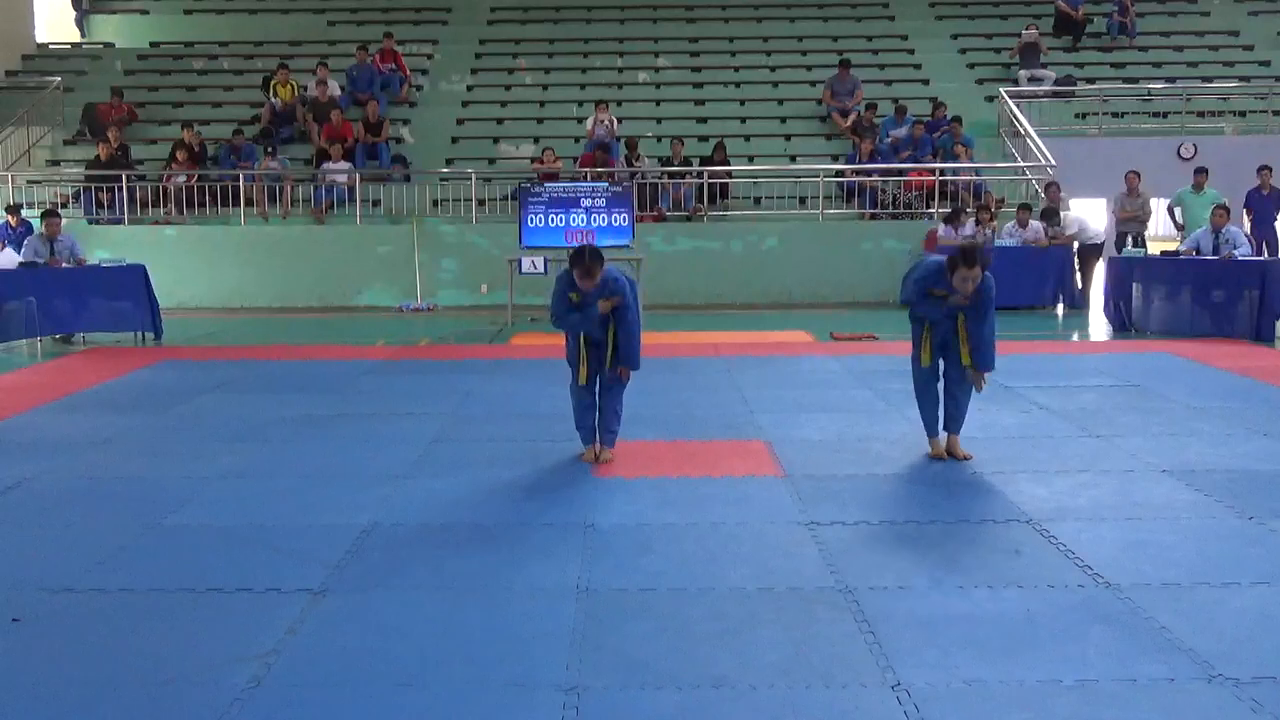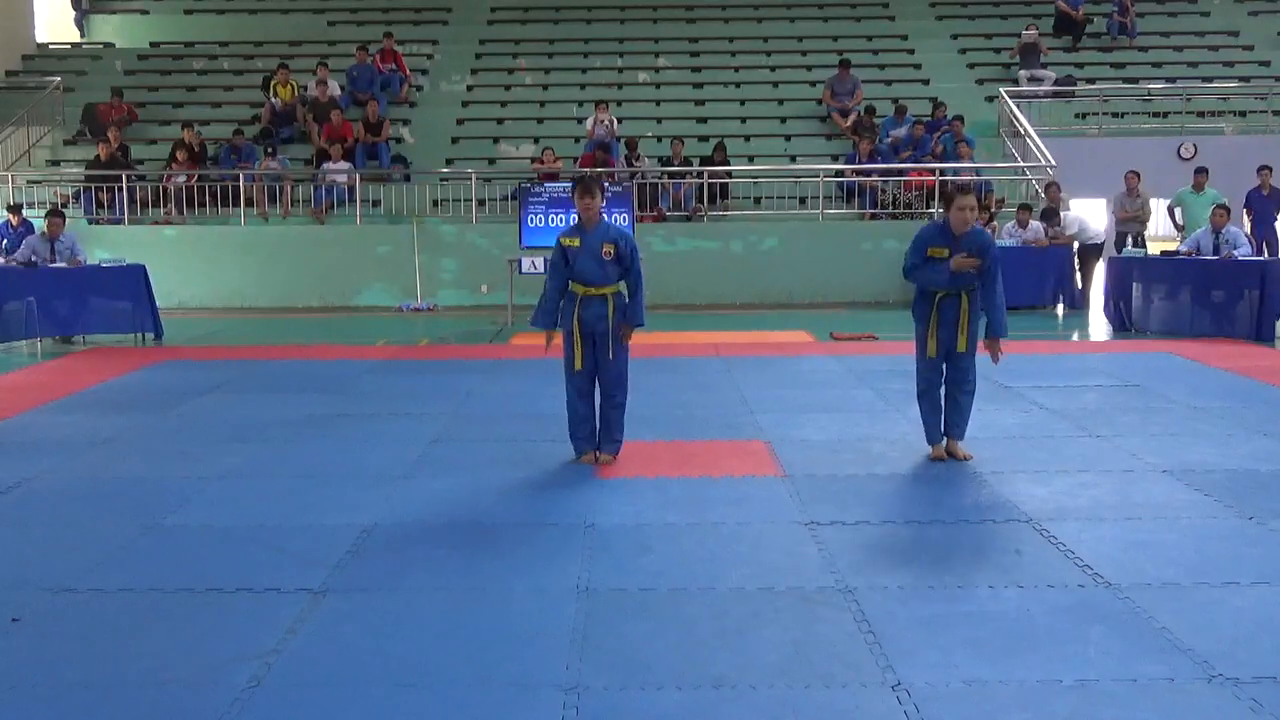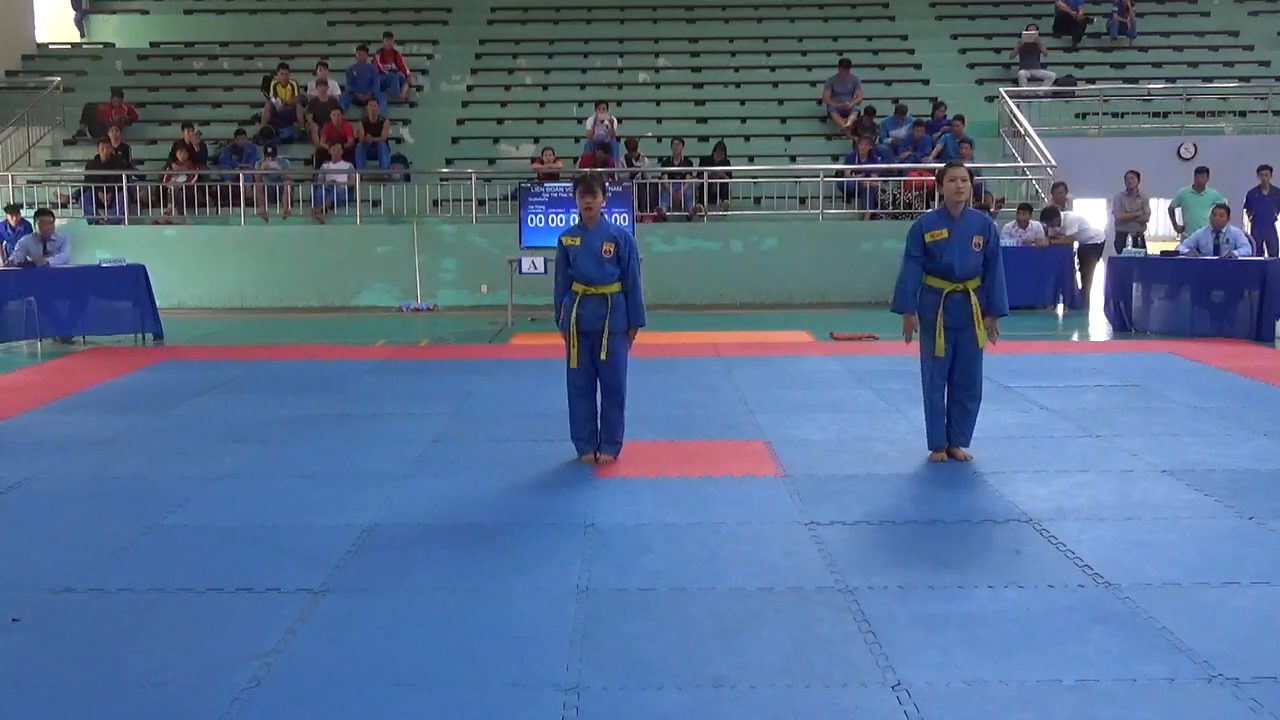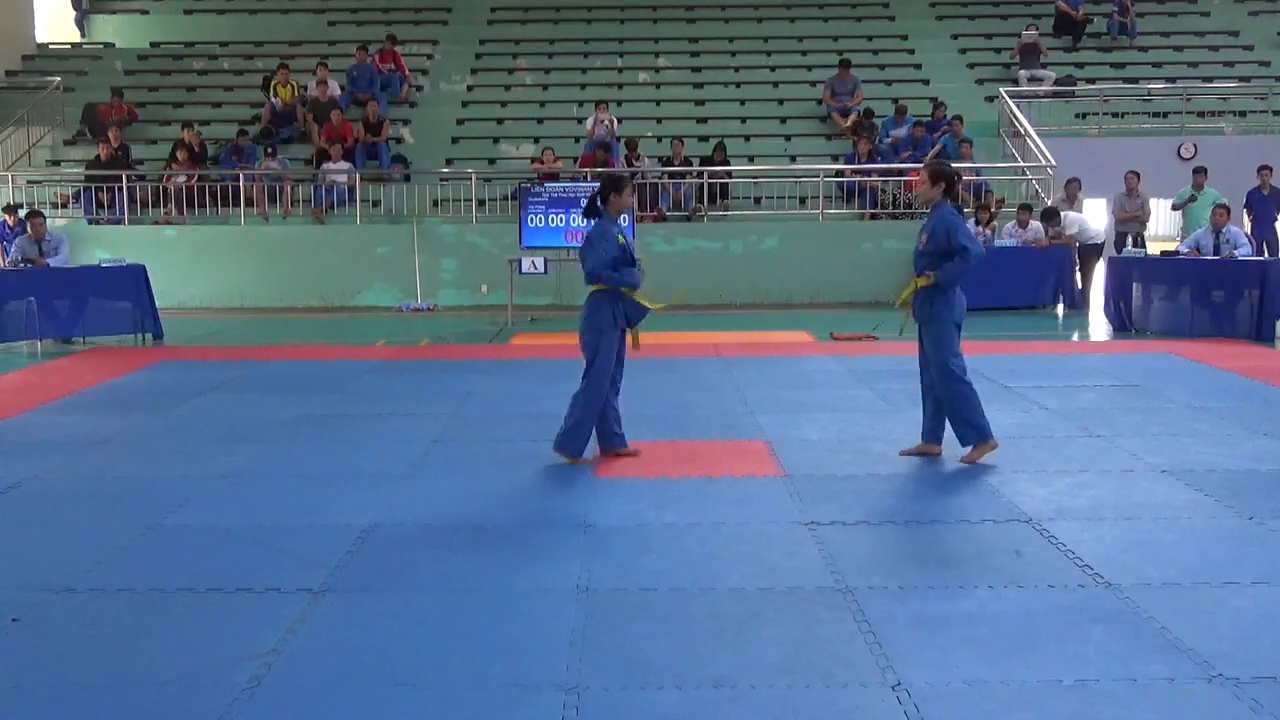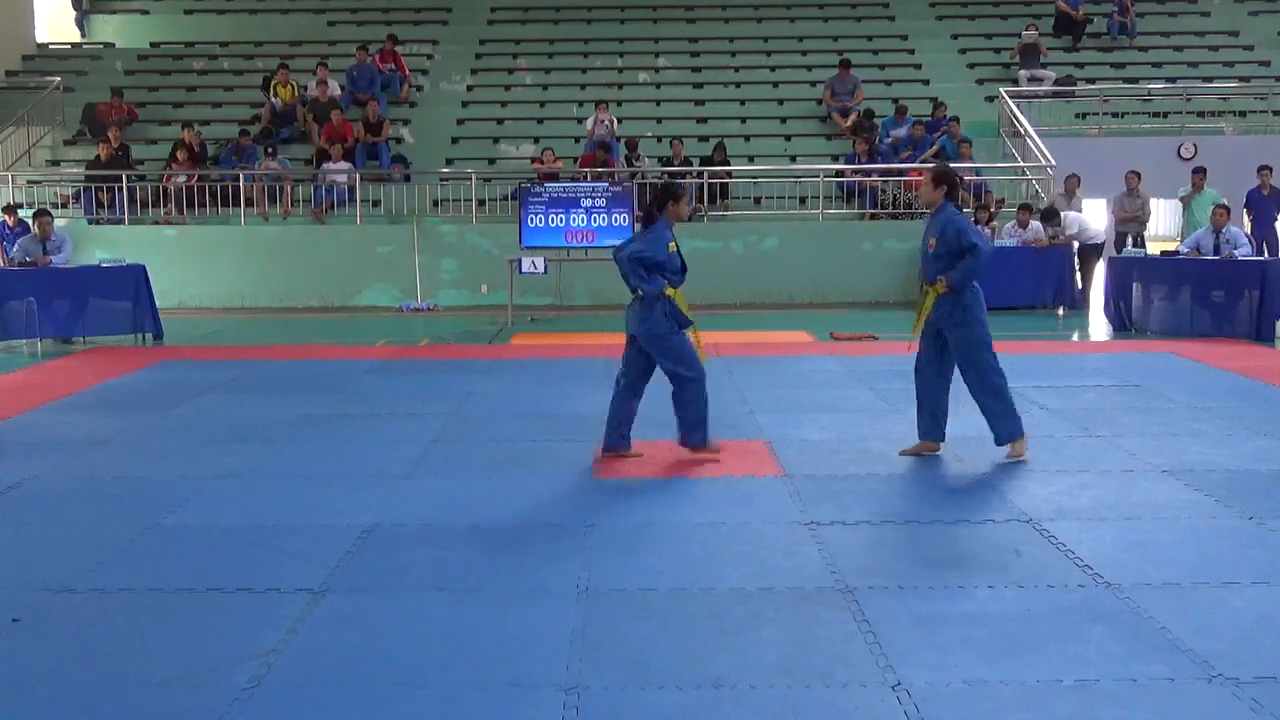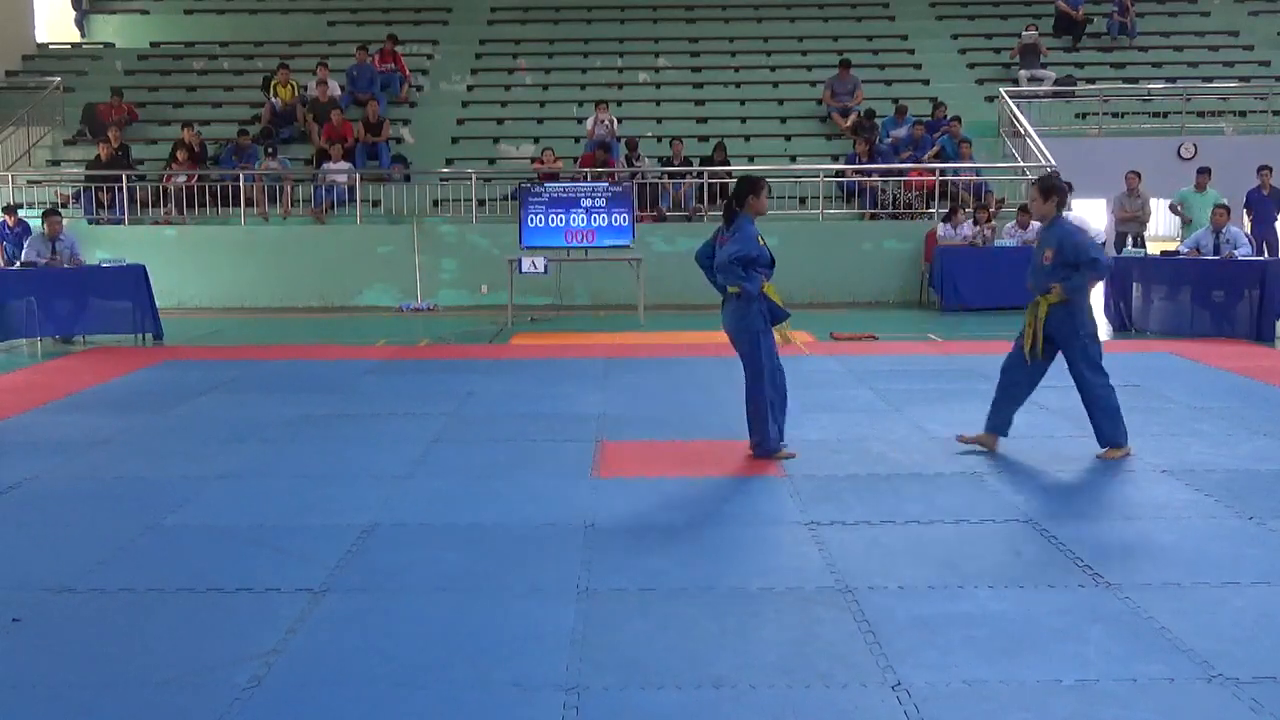
dt=0.5s
person 1, frame 1
left shoulder: (986, 284)
right shoulder: (928, 271)
left elbow: (983, 326)
right elbow: (910, 301)
left wrist: (979, 365)
right wrist: (947, 303)
left hip: (959, 320)
right hip: (928, 318)
left knee: (960, 375)
right knee: (926, 373)
left ankle: (953, 437)
right ankle: (934, 437)
person 1, frame 2
left shoulder: (985, 242)
right shoulder: (929, 234)
left elbow: (992, 288)
right elbow: (911, 271)
left wrist: (993, 333)
right wrist: (948, 268)
left hip: (965, 310)
right hip: (931, 309)
left knee: (962, 376)
right knee: (929, 376)
left ankle: (954, 440)
right ankle: (936, 441)
person 1, frame 3
left shoulder: (984, 224)
right shoulder: (926, 224)
left elbow: (994, 269)
right elbow: (912, 267)
left wrist: (993, 312)
right wrist: (908, 309)
left hip: (971, 307)
right hip: (935, 306)
left knee: (968, 380)
right knee: (935, 379)
left ankle: (957, 441)
right ankle: (938, 444)
person 1, frame 4
left shoulder: (946, 219)
right shoulder: (936, 217)
left elbow: (971, 253)
left wrist: (940, 276)
right wrist: (924, 272)
left hip: (940, 304)
right hip: (930, 304)
left knee: (949, 373)
right knee: (931, 376)
left ankle: (982, 438)
right ankle: (932, 440)
person 1, frame 5
left shoulder: (953, 221)
right shoulder: (937, 220)
left elbow: (980, 251)
left wrist: (952, 280)
right wrist: (932, 281)
left hip: (963, 306)
right hip: (940, 308)
left knee: (983, 371)
right knee: (929, 373)
left ankle: (1015, 435)
right ankle: (931, 438)
person 1, frame 6
left shoulder: (1070, 234)
right shoulder: (1046, 232)
left elbow: (1101, 264)
left wrist: (1066, 289)
right wrist: (1036, 286)
left hip: (1071, 317)
right hip: (1044, 314)
left knee: (1092, 379)
right knee: (1014, 371)
left ankle: (1117, 442)
right ankle: (992, 433)
person 2, frame 1
left shoulder: (618, 284)
right shoulder: (564, 281)
left elbow: (627, 324)
right elbow: (558, 319)
left wrist: (627, 361)
right wrist: (596, 311)
left hip: (611, 334)
right hip: (580, 334)
left knee: (612, 385)
right knee: (582, 383)
left ankle: (607, 443)
right ankle: (589, 443)
person 2, frame 2
left shoulder: (620, 237)
right shoulder: (565, 238)
left elbow: (634, 280)
right elbow: (554, 282)
left wrist: (632, 319)
right wrist: (548, 322)
left hip: (611, 315)
right hip: (577, 316)
left knee: (614, 383)
right knee: (579, 383)
left ankle: (609, 446)
right ankle: (584, 446)
person 2, frame 3
left shoulder: (620, 236)
right shoulder: (568, 238)
left elbow: (631, 280)
right elbow: (562, 282)
left wrist: (634, 321)
right wrist: (563, 319)
left hip: (611, 315)
right hip: (578, 315)
left knee: (613, 383)
right knee: (579, 383)
left ankle: (609, 446)
right ankle: (585, 446)
person 2, frame 4
left shoulder: (613, 228)
right shoulder: (604, 231)
right elbow: (598, 269)
left wrist: (634, 276)
right wrist: (632, 280)
left hip: (612, 313)
right hip: (604, 312)
left knee: (609, 381)
right knee: (597, 381)
left ankle: (612, 442)
right ankle: (569, 445)
person 2, frame 5
left shoulder: (654, 233)
right shoulder: (659, 238)
left elbow: (621, 253)
right elbow: (626, 257)
right wrist: (650, 289)
left hip: (643, 316)
right hip: (656, 317)
left knee: (632, 378)
right knee: (691, 374)
left ankle: (615, 443)
right ankle: (694, 438)
person 2, frame 6
left shoulder: (730, 228)
right shoulder: (747, 233)
left elbow: (702, 257)
right elbow: (724, 263)
left wrist: (724, 284)
right wrist: (749, 284)
left hip: (739, 310)
right hip: (751, 312)
left knee: (768, 375)
right knee: (764, 378)
left ankle: (768, 439)
right ankle: (766, 445)
